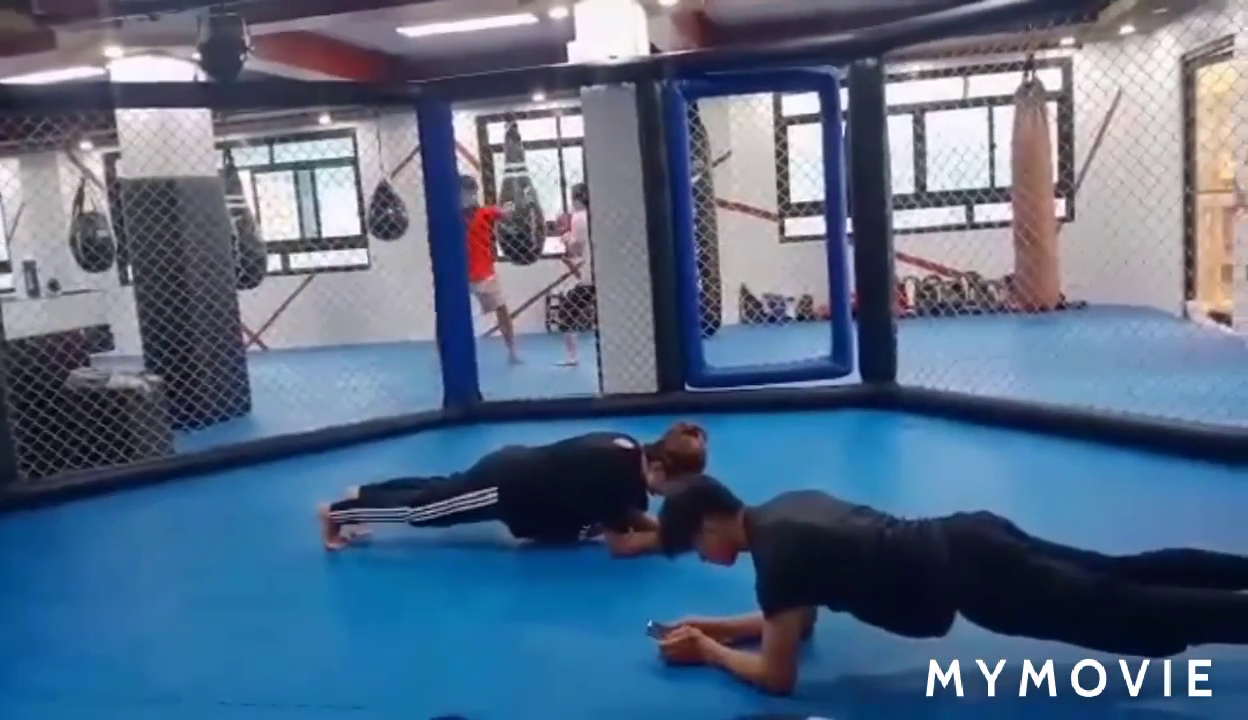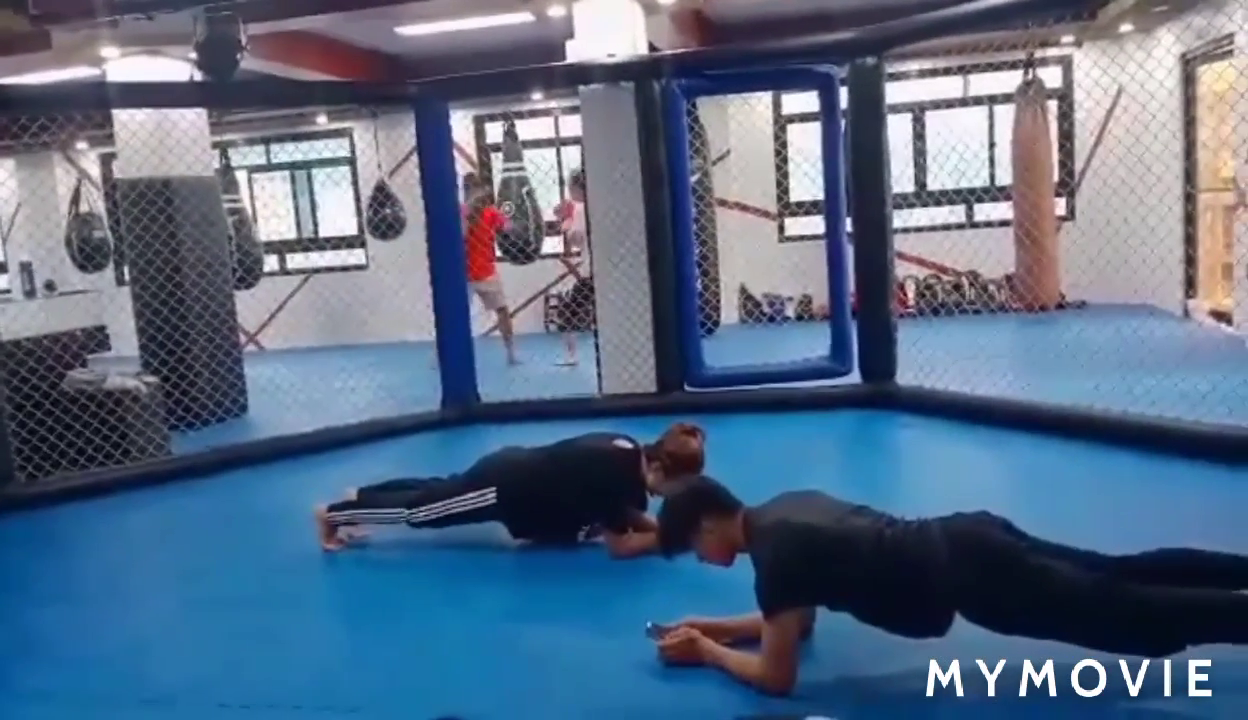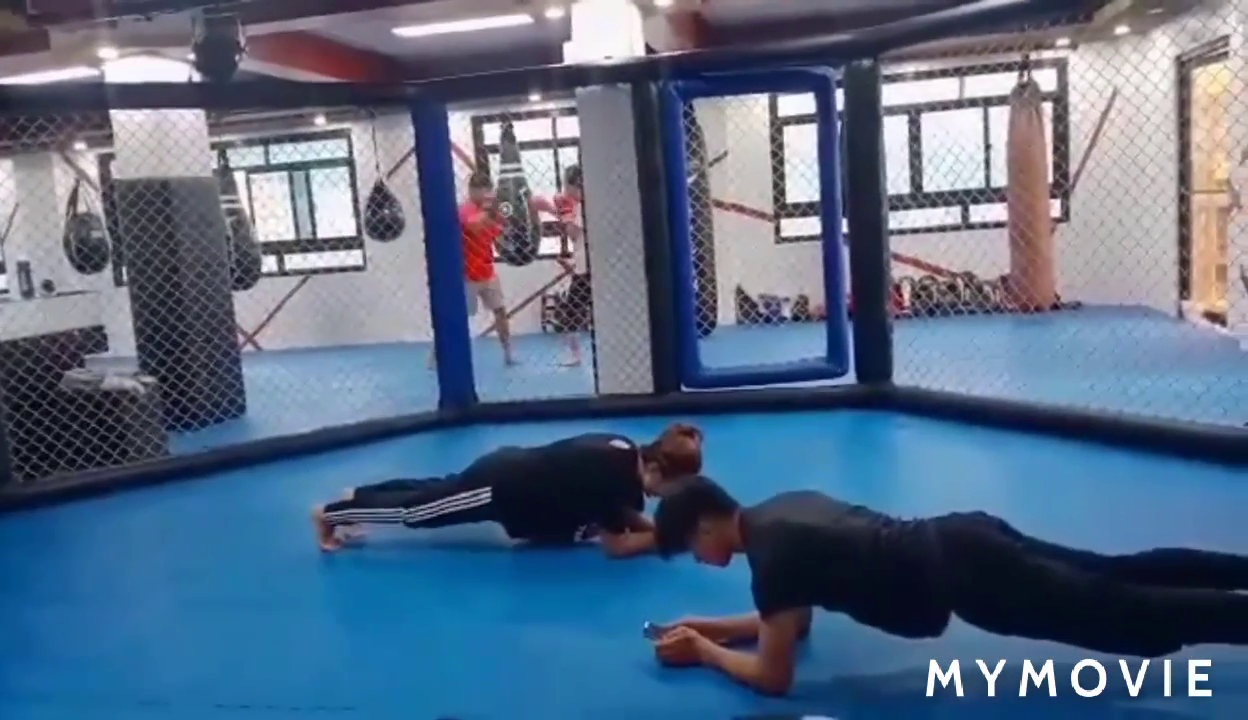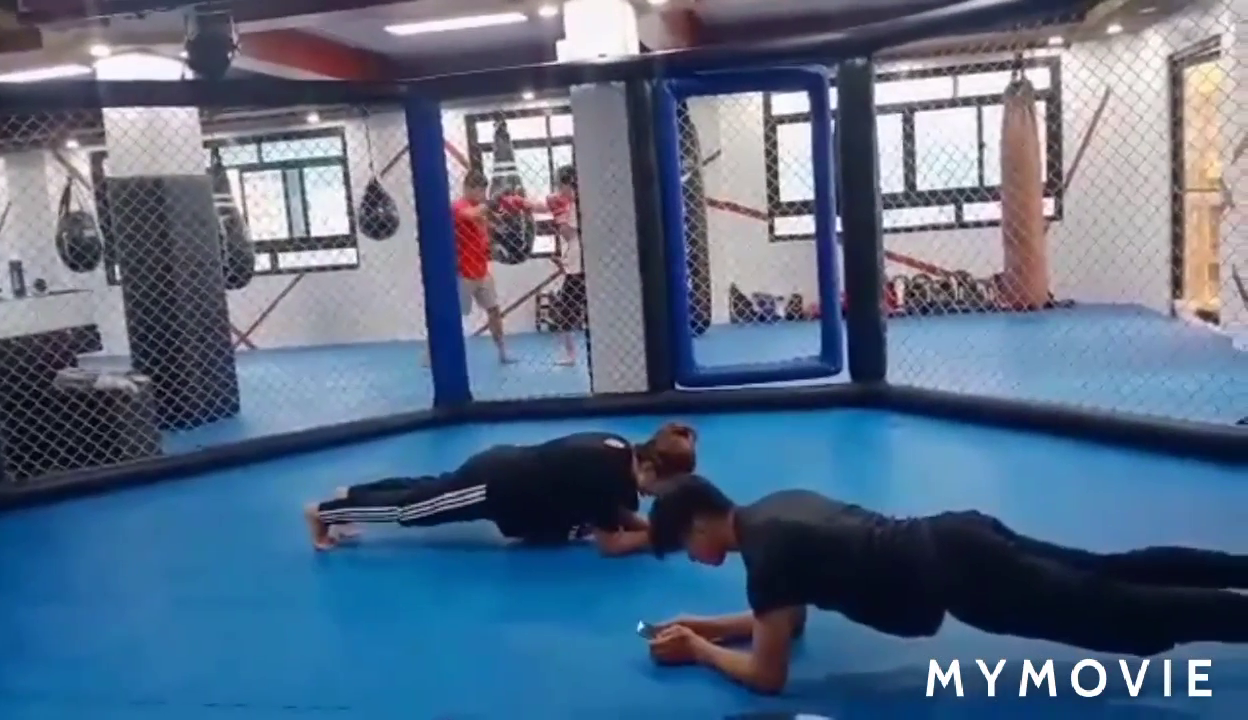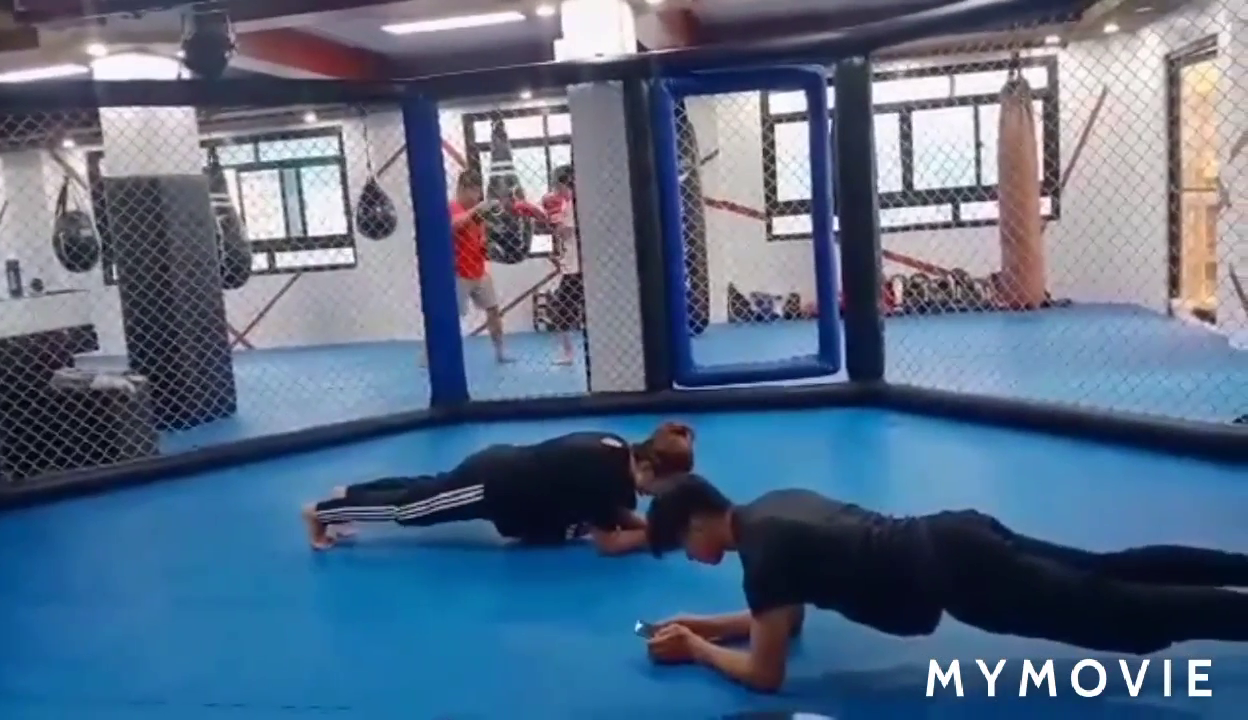
dt=0.1s
person 1, frame 1
left shoulder: (777, 552)
right shoulder: (782, 512)
left elbow: (778, 675)
right elbow: (798, 618)
left wrist: (709, 650)
right wrist: (717, 625)
left hip: (972, 576)
right hip: (971, 540)
left knee: (1136, 620)
right knee: (1126, 577)
person 1, frame 2
left shoulder: (776, 552)
right shoulder: (782, 512)
left elbow: (777, 675)
right elbow: (796, 619)
left wrist: (708, 651)
right wrist: (716, 625)
left hip: (970, 576)
right hip: (969, 539)
left knee: (1133, 620)
right knee: (1124, 578)
person 1, frame 3
left shoulder: (773, 552)
right shoulder: (778, 512)
left elbow: (774, 675)
right elbow: (794, 619)
left wrist: (705, 650)
right wrist: (713, 625)
left hip: (967, 575)
right hip: (966, 541)
left knee: (1132, 618)
right knee: (1118, 578)
person 1, frame 4
left shoulder: (766, 551)
right shoulder: (772, 511)
left elbow: (768, 673)
right elbow: (787, 619)
left wrist: (699, 648)
right wrist: (708, 624)
left hip: (959, 575)
right hip: (957, 539)
left knee: (1123, 617)
right knee: (1112, 577)
person 1, frame 5
left shoulder: (763, 551)
right shoulder: (769, 511)
left elbow: (766, 673)
right elbow: (785, 617)
left wrist: (696, 649)
right wrist: (703, 624)
left hip: (958, 574)
right hip: (957, 538)
left knee: (1120, 616)
right knee: (1109, 574)
person 2, frame 1
left shoulder: (632, 454)
right shoulder: (619, 473)
left elbow: (632, 515)
right elbow: (620, 543)
left hip: (516, 470)
right hip: (509, 487)
left knee: (438, 490)
right knee: (422, 508)
left ankle: (361, 495)
right ankle: (336, 511)
person 2, frame 2
left shoulder: (631, 454)
right shoulder: (619, 473)
left elbow: (631, 516)
right elbow: (620, 543)
left hip: (514, 470)
right hip: (507, 488)
left knee: (436, 493)
right knee: (421, 509)
left ankle: (359, 498)
right ankle: (334, 513)
person 2, frame 3
left shoulder: (628, 454)
right shoulder: (614, 473)
left elbow: (626, 515)
right elbow: (616, 543)
left wrist: (659, 526)
left hip: (510, 471)
right hip: (503, 487)
left knee: (432, 492)
right knee: (416, 509)
left ankle: (356, 496)
right ankle: (331, 512)
person 2, frame 4
left shoulder: (622, 453)
right shoulder: (609, 472)
left elbow: (621, 515)
right elbow: (610, 542)
left wrist: (653, 525)
left hip: (505, 468)
right hip: (497, 485)
left knee: (426, 492)
right knee: (411, 507)
left ankle: (349, 496)
right ankle: (325, 511)
person 2, frame 5
left shoulder: (619, 453)
right shoulder: (607, 471)
left elbow: (619, 513)
right elbow: (608, 541)
left wrist: (650, 524)
left hip: (502, 468)
right hip: (495, 485)
left knee: (425, 490)
right knee: (408, 506)
left ankle: (347, 495)
right ankle: (322, 512)
person 3, frame 1
left shoulder: (578, 219)
left elbow: (575, 251)
left wrist: (567, 236)
left hip: (591, 278)
left knee: (571, 311)
left ankle: (571, 355)
person 3, frame 2
left shoulder: (580, 209)
left elbow: (575, 241)
left wrist: (566, 222)
left hip: (592, 271)
left knee: (570, 310)
left ankle: (571, 354)
person 3, frame 3
left shoulder: (581, 205)
right shoulder: (579, 203)
left elbow: (575, 234)
left wrist: (565, 216)
left hip: (586, 268)
right hip: (586, 266)
left knee: (572, 310)
left ankle: (575, 355)
person 3, frame 4
left shoulder: (574, 205)
right shoulder: (570, 204)
left elbow: (568, 235)
left wrist: (558, 216)
left hip: (577, 268)
right hip: (576, 266)
left knee: (565, 310)
left ankle: (570, 354)
person 3, frame 5
left shoulder: (569, 204)
left elbow: (564, 234)
left wrist: (555, 215)
left hip: (575, 267)
left knee: (563, 308)
left ankle: (568, 353)
person 4, frame 1
left shoulder: (486, 212)
left elbow: (506, 213)
right wrist: (461, 211)
left hip: (484, 275)
left knee: (501, 310)
left ankle: (512, 353)
person 4, frame 2
left shoulder: (491, 212)
left elbow: (508, 228)
right wrist: (470, 211)
left hip: (486, 274)
left knee: (503, 310)
left ankle: (511, 353)
person 4, frame 3
left shoulder: (491, 212)
right shoulder: (464, 210)
left elbow: (496, 237)
right elbow: (475, 225)
right wrist: (488, 208)
left hip: (487, 273)
right hip: (466, 275)
left knee: (500, 311)
left ankle: (508, 354)
right ankle: (436, 356)
person 4, frame 4
left shoulder: (480, 209)
right shoulder: (458, 207)
right elbow: (473, 216)
left wrist: (489, 246)
right wrist: (487, 204)
left hip: (480, 271)
right hip: (462, 273)
left knee: (494, 310)
left ankle: (502, 352)
person 4, frame 5
left shoulder: (476, 212)
right shoulder: (452, 209)
right elbow: (456, 225)
left wrist: (487, 247)
right wrist: (479, 208)
left hip: (478, 273)
right hip: (458, 275)
left knee: (493, 309)
left ankle: (499, 351)
